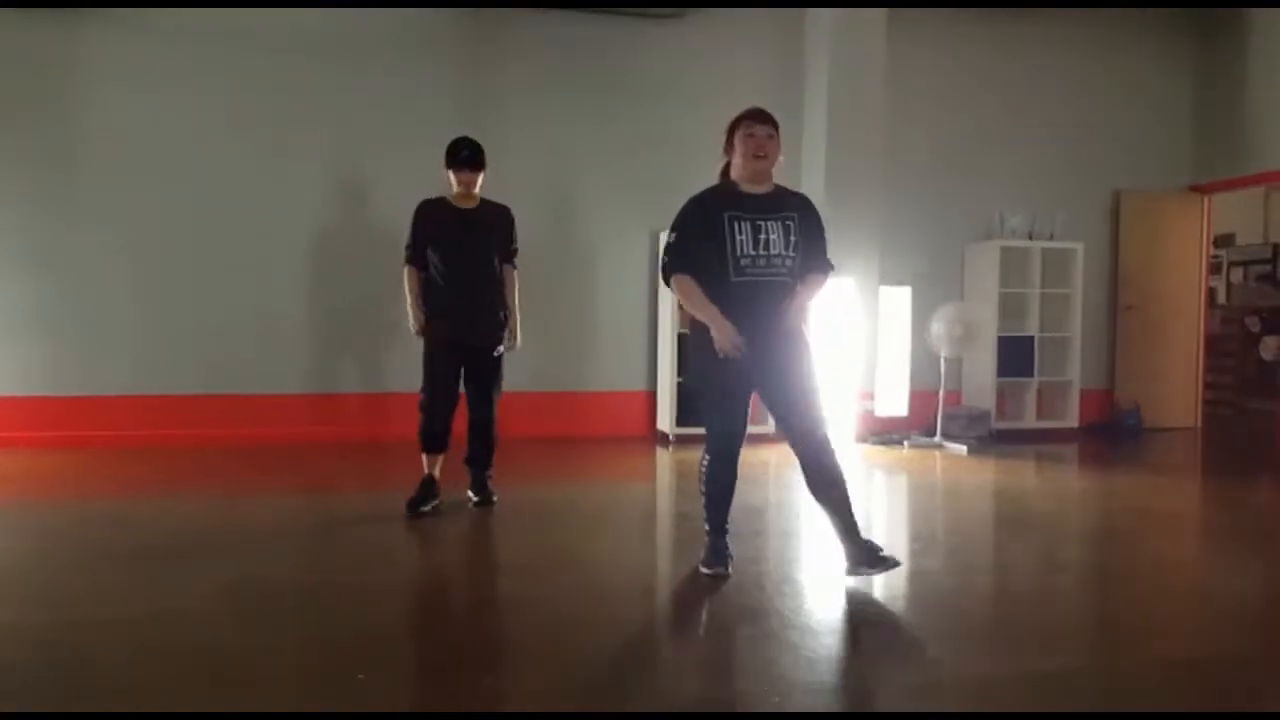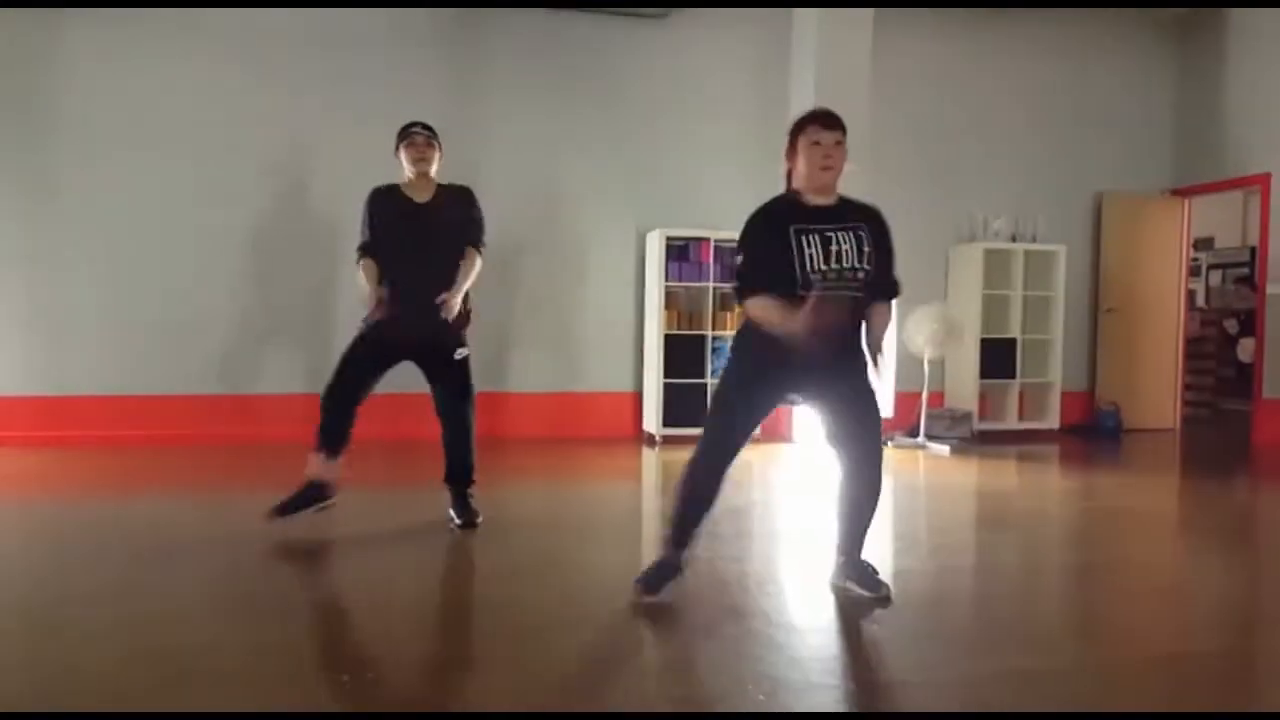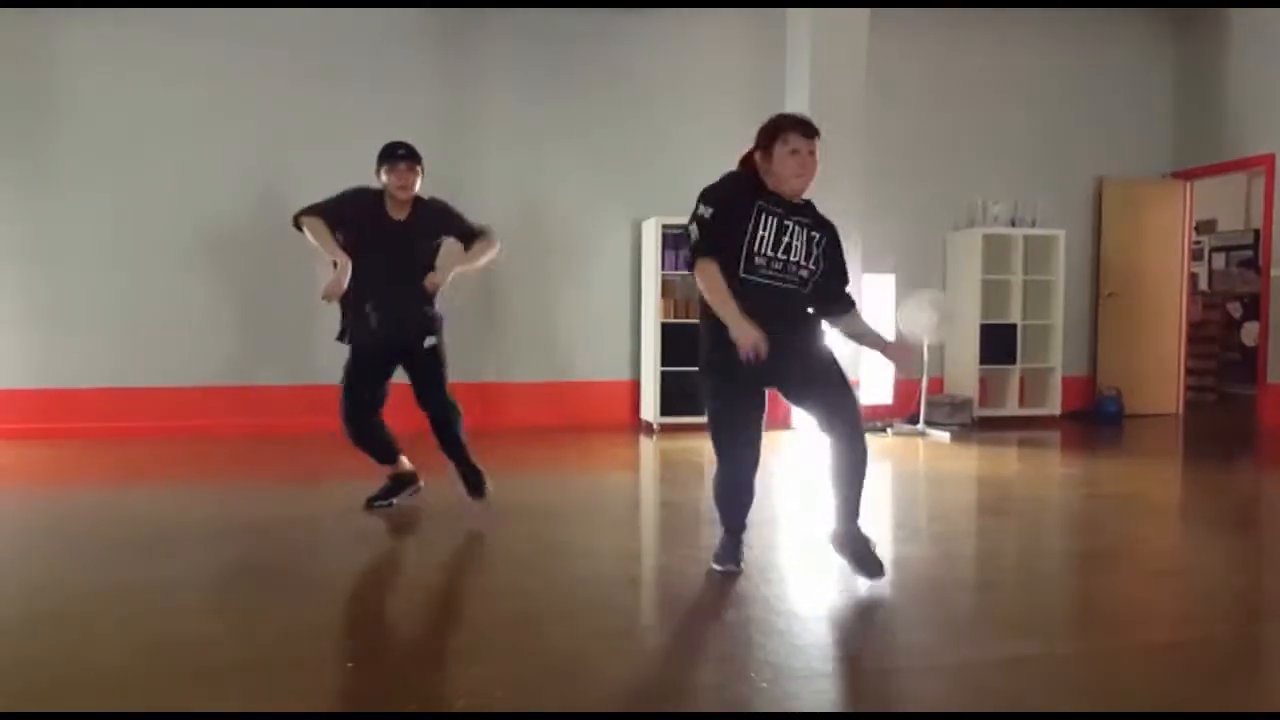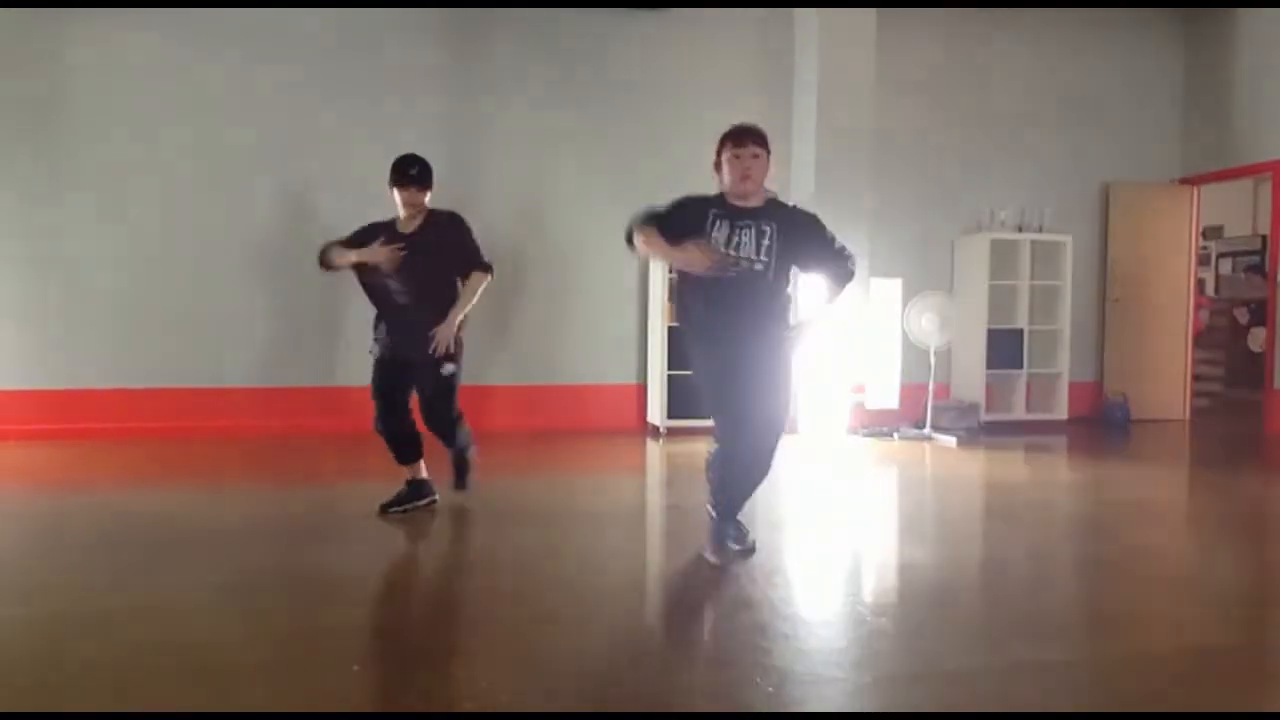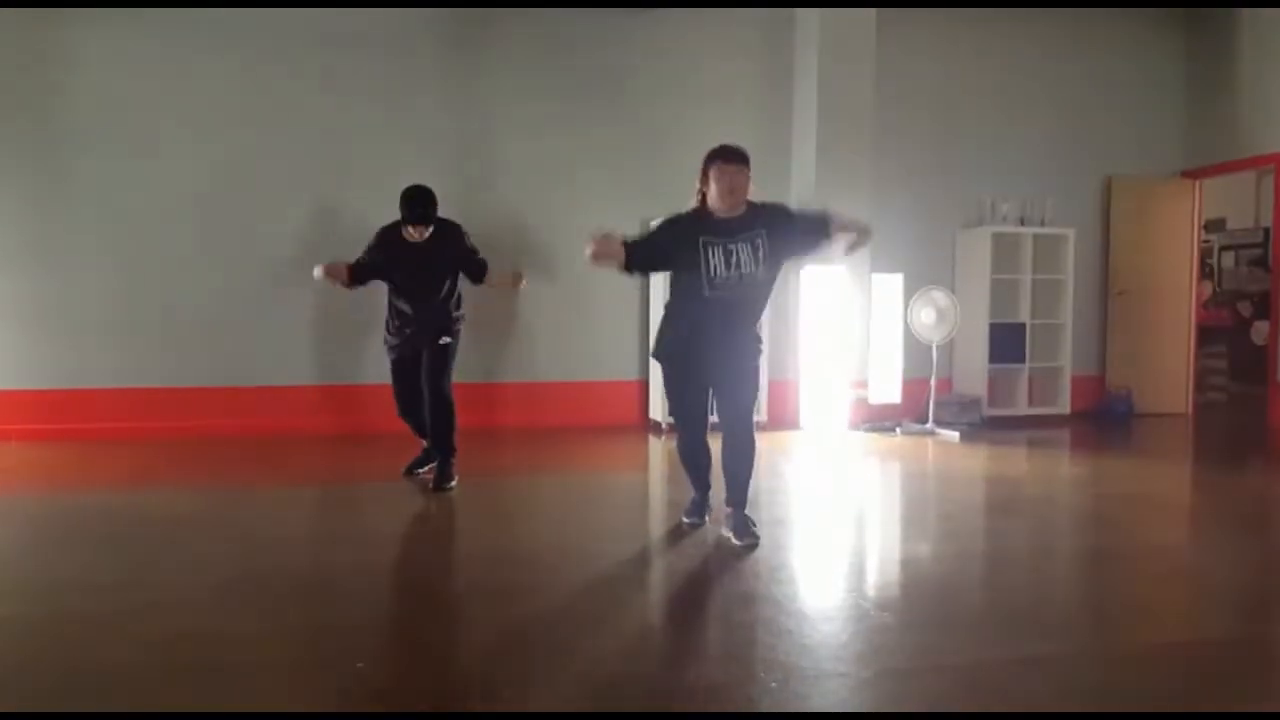
dt=1s
person 1, frame 1
left shoulder: (799, 208)
right shoulder: (704, 207)
left elbow: (819, 267)
right elbow: (676, 273)
left wrist: (799, 300)
right wrist: (715, 323)
left hip: (784, 342)
right hip: (722, 346)
left knee: (814, 441)
right knee: (723, 445)
left ankle: (853, 543)
right ankle: (716, 540)
person 1, frame 2
left shoulder: (868, 221)
right shoulder: (769, 221)
left elbow: (882, 291)
right elbow: (751, 294)
left wrist: (876, 337)
right wrist: (792, 323)
left hip: (838, 361)
right hip: (766, 356)
left knee: (866, 457)
right knee: (715, 449)
left ankle: (849, 560)
right ankle: (673, 554)
person 1, frame 3
left shoulder: (821, 227)
right shoulder: (732, 195)
left elbow: (837, 307)
right elbow: (703, 257)
left wrist: (881, 345)
right wrist: (736, 323)
left hip: (799, 346)
right hip: (731, 347)
left knee: (847, 426)
right knee: (737, 454)
left ankle: (847, 530)
right ankle: (731, 537)
person 1, frame 4
left shoulder: (793, 221)
right shoulder: (695, 211)
left elbow: (842, 264)
right elbow: (640, 233)
right wrist: (677, 255)
left hip: (767, 348)
right hip: (714, 348)
left knee: (761, 441)
right knee: (736, 438)
left ankle: (726, 510)
right ankle: (721, 517)
person 1, frame 5
left shoulder: (775, 221)
right shoulder: (683, 229)
left elbow: (816, 227)
right elbow: (634, 256)
left wrist: (847, 228)
right wrist: (609, 250)
left hip: (740, 344)
right hip: (685, 347)
left knee: (738, 426)
right knee: (690, 428)
left ankle: (737, 511)
right ankle: (700, 496)
person 2, frame 1
left shoulder: (500, 215)
right shoulder: (428, 212)
left elbow: (508, 268)
right elbow: (412, 263)
left wrist: (513, 317)
right wrist: (414, 307)
left hip: (487, 325)
right hip: (441, 324)
left knee: (484, 404)
right knee: (436, 400)
left ankle: (480, 477)
right ankle: (429, 480)
person 2, frame 2
left shoulder: (462, 200)
right shoulder: (380, 200)
left elbow: (473, 251)
right elbow: (368, 253)
left wrist: (459, 292)
right wrist: (372, 290)
left hip: (440, 326)
right hip: (387, 321)
left knee: (457, 410)
right knee: (338, 395)
left ankle: (460, 495)
right ankle: (319, 484)
person 2, frame 3
left shoulder: (433, 213)
right shoulder: (359, 204)
left elbow: (486, 243)
right elbow: (307, 218)
left wrist: (450, 268)
right wrist: (340, 259)
left hip: (419, 328)
right hip: (369, 331)
left knee: (435, 399)
right knee: (359, 415)
left ankle: (464, 464)
right ankle: (401, 473)
person 2, frame 4
left shoulder: (448, 225)
right shoulder: (375, 233)
left elbow: (481, 270)
right elbow: (328, 256)
left wrist: (454, 318)
right wrist: (359, 256)
left hip: (436, 335)
right hip: (392, 338)
left knee: (438, 411)
right knee: (388, 409)
left ankle: (463, 450)
right ankle: (419, 483)
person 2, frame 5
left shoulder: (452, 234)
right shoulder: (386, 238)
left elbow: (479, 271)
right elbow: (357, 272)
left wrist: (506, 280)
right wrist: (335, 271)
left hip: (442, 328)
right hip: (401, 331)
left knee: (436, 389)
right knee: (407, 398)
left ankle: (446, 461)
right ankle: (431, 447)
